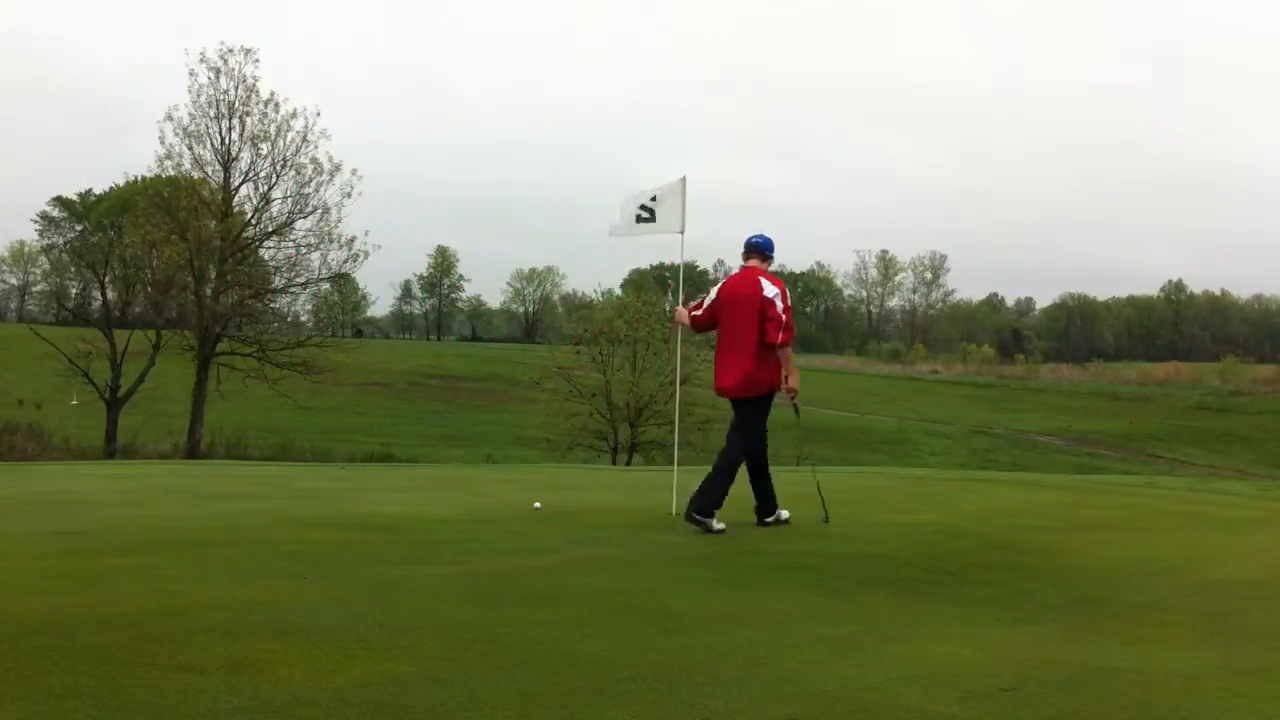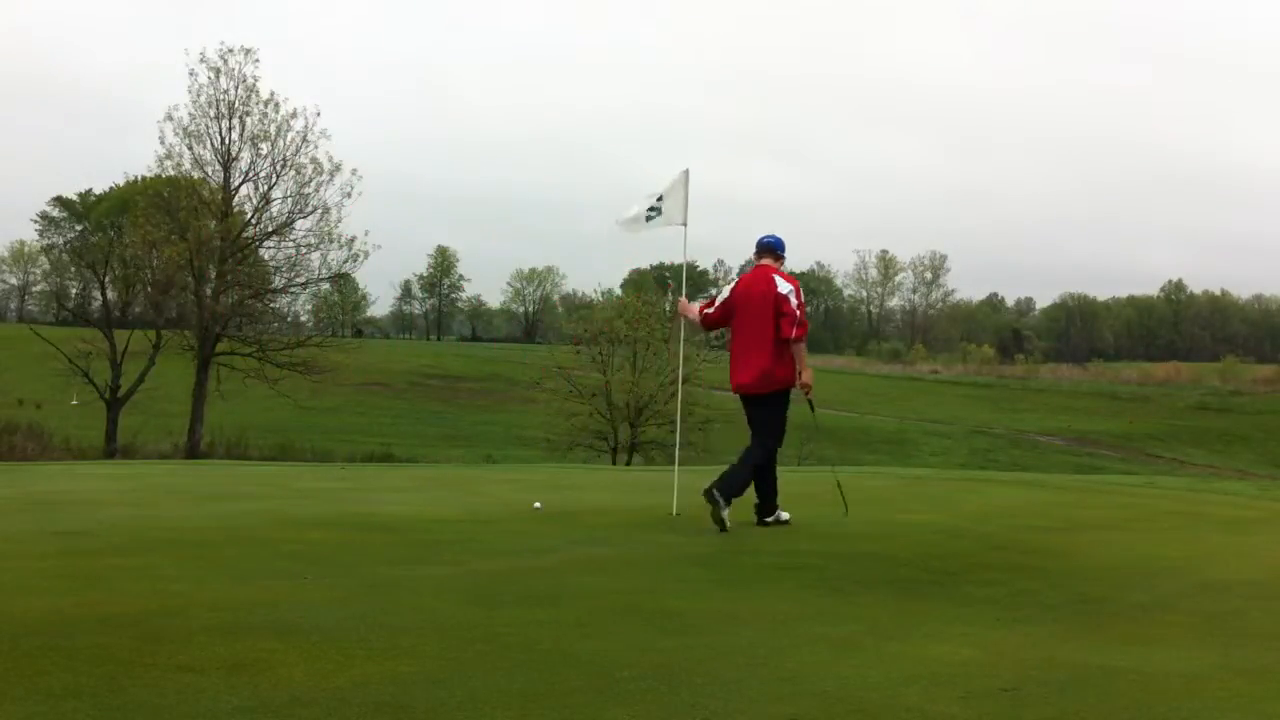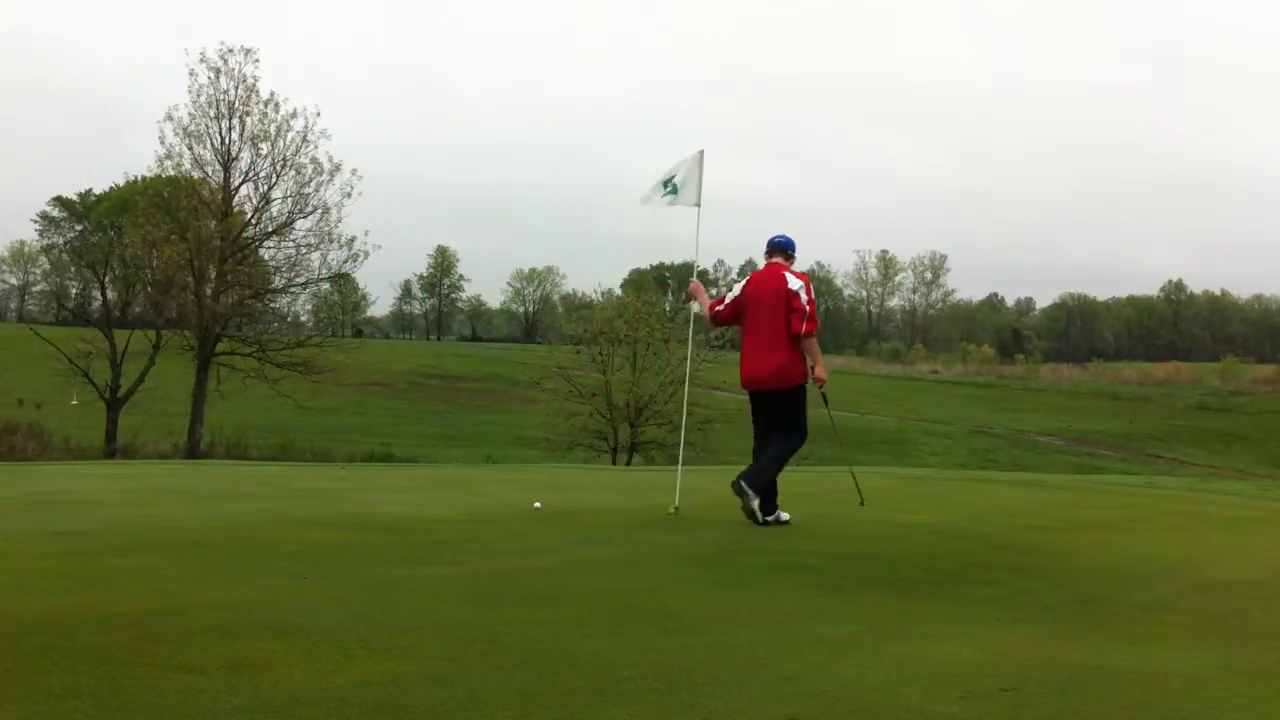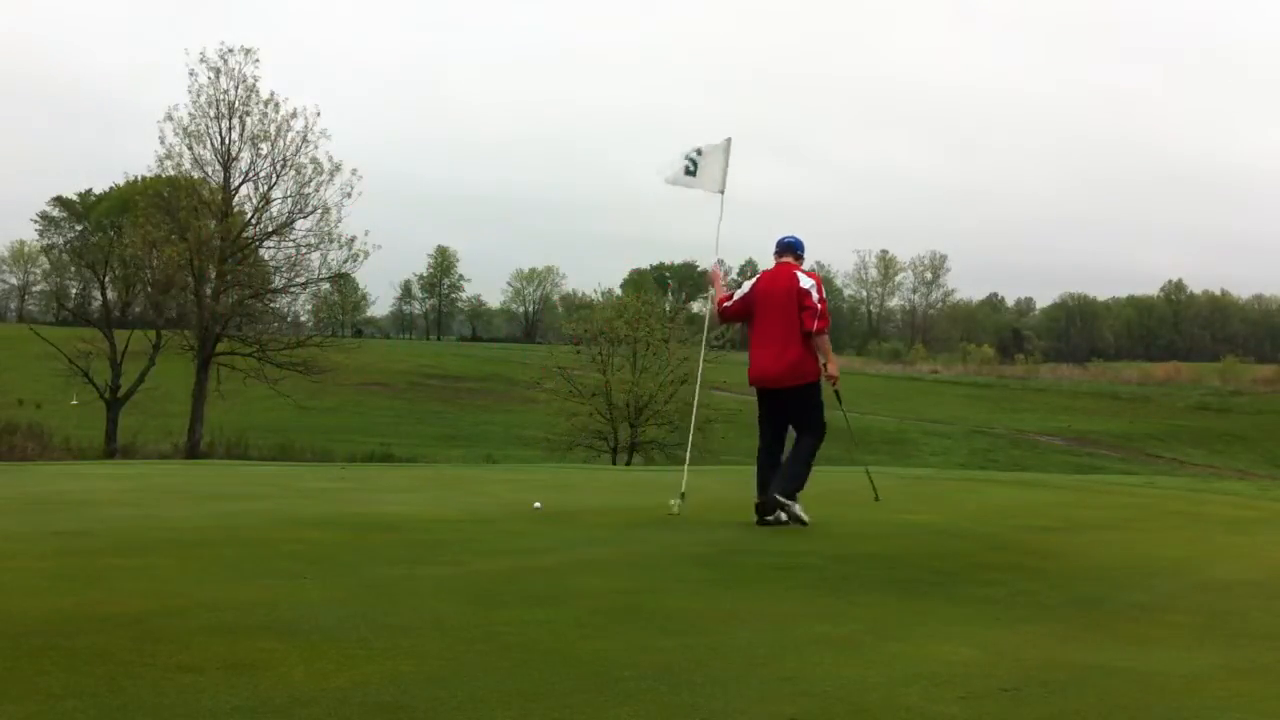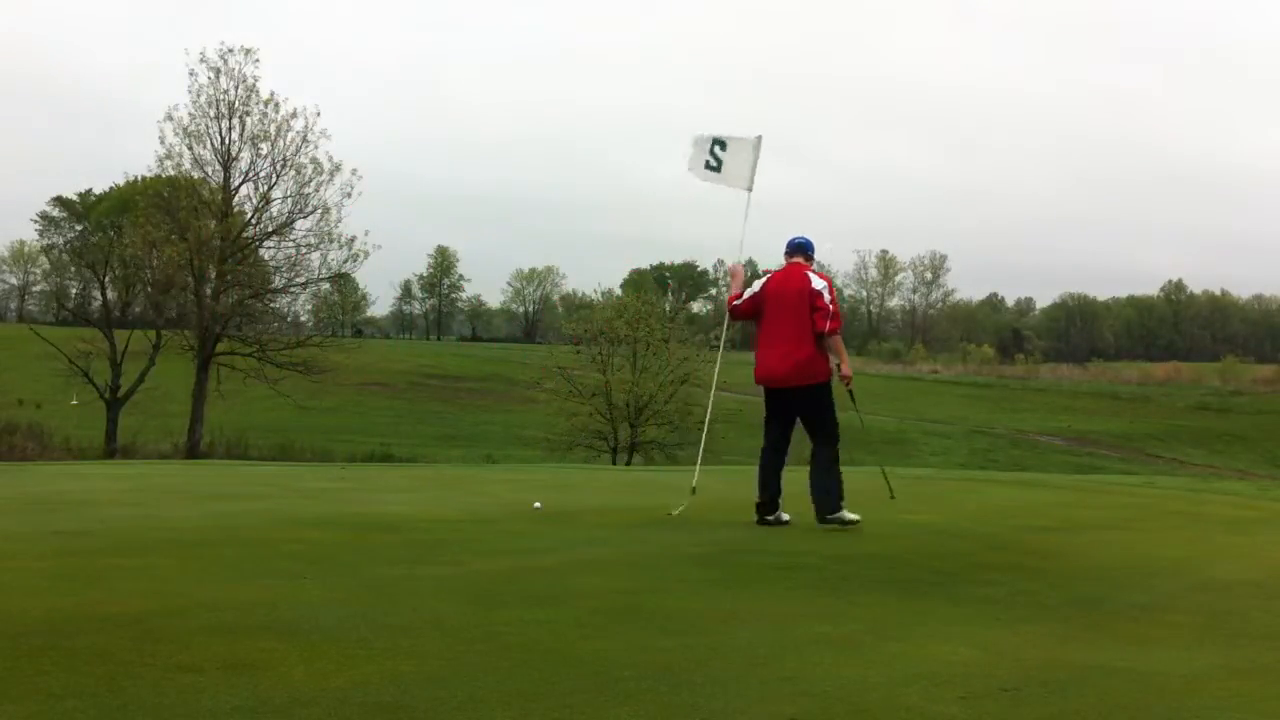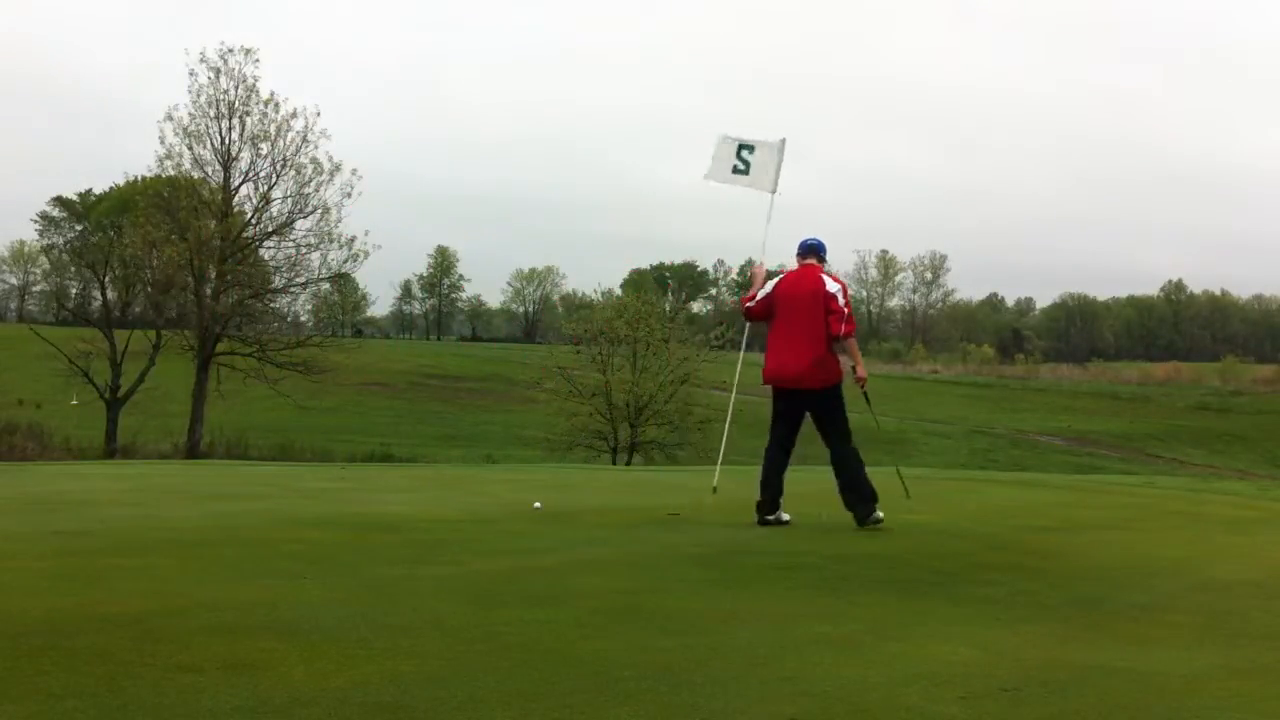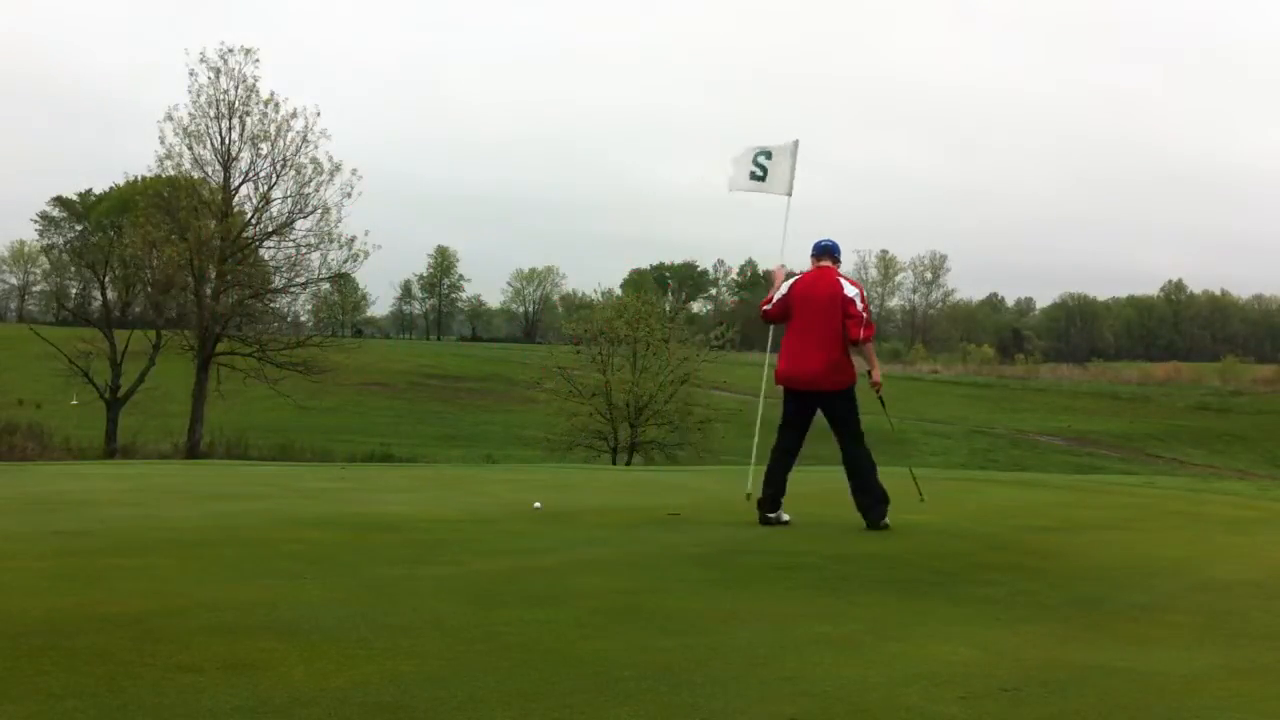
dt=0.1s
person 1, frame 1
left shoulder: (723, 287)
right shoulder: (771, 286)
left elbow: (698, 320)
right elbow: (779, 335)
left wrist: (680, 316)
right wrist: (790, 372)
left hip: (730, 378)
right hip: (759, 378)
left knee: (752, 440)
right knee: (740, 445)
left ankle: (767, 509)
right ankle: (703, 506)
person 1, frame 2
left shoulder: (736, 285)
right shoulder: (785, 284)
left elbow: (708, 318)
right elbow: (794, 331)
left wrist: (687, 310)
right wrist: (804, 368)
left hip: (744, 376)
right hip: (774, 375)
left knee: (763, 438)
right knee: (767, 440)
left ankle: (767, 509)
right ankle: (722, 490)
person 1, frame 3
left shoulder: (747, 284)
right shoulder: (796, 281)
left elbow: (717, 315)
right elbow: (804, 327)
left wrist: (700, 296)
right wrist: (817, 363)
left hip: (754, 375)
right hip: (787, 374)
left knee: (764, 439)
right knee: (792, 435)
left ankle: (767, 510)
right ankle: (751, 482)
person 1, frame 4
left shoulder: (756, 282)
right shoulder: (807, 280)
left elbow: (726, 311)
right elbow: (816, 325)
left wrist: (718, 285)
right wrist: (829, 360)
left hip: (764, 373)
right hip: (799, 372)
left knee: (770, 439)
right knee: (811, 431)
left ankle: (767, 508)
right ankle: (785, 491)
person 1, frame 5
left shoulder: (766, 282)
right shoulder: (817, 282)
left elbow: (736, 309)
right elbow: (828, 326)
left wrist: (736, 280)
right wrist: (843, 361)
left hip: (773, 374)
right hip: (809, 373)
left knee: (775, 441)
right knee: (825, 438)
left ankle: (768, 510)
right ankle: (829, 506)
person 1, frame 6
left shoulder: (778, 283)
right shoulder: (831, 284)
left elbow: (750, 310)
right elbow: (842, 329)
left wrist: (756, 282)
right wrist: (858, 364)
left hip: (783, 375)
right hip: (820, 374)
left knee: (779, 441)
right knee: (839, 441)
left ankle: (768, 508)
right ankle: (863, 508)
person 1, frame 7
left shoulder: (794, 284)
right shoulder: (848, 287)
left elbow: (767, 313)
right elbow: (860, 333)
left wrist: (777, 284)
right wrist: (874, 368)
left hip: (797, 377)
right hip: (835, 377)
left knee: (787, 440)
right knee: (852, 443)
left ankle: (769, 506)
right ankle: (874, 512)
